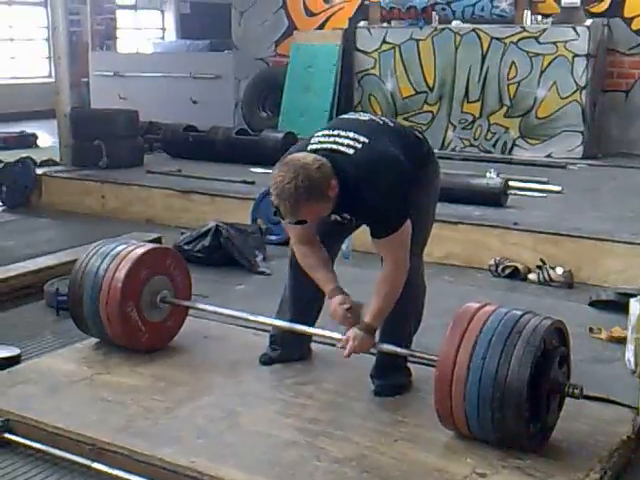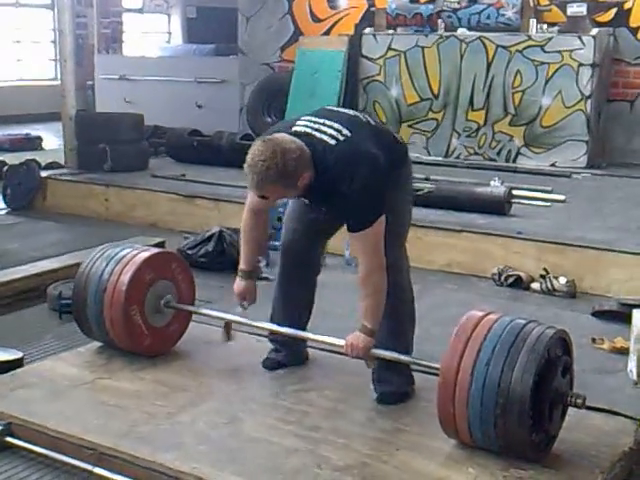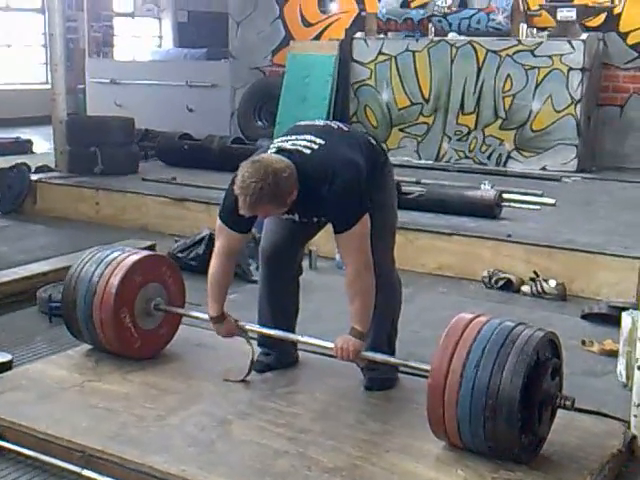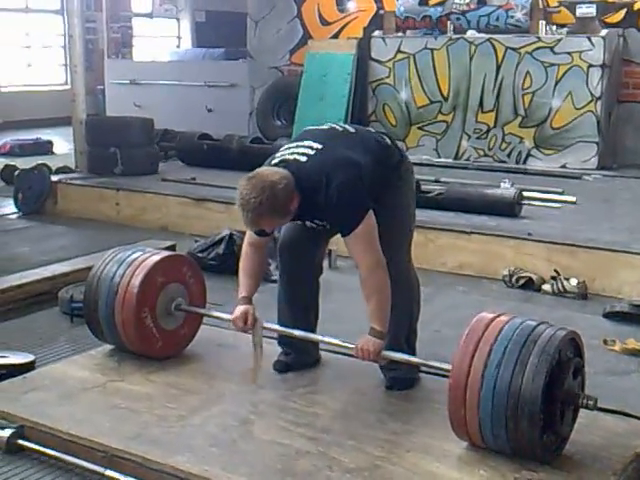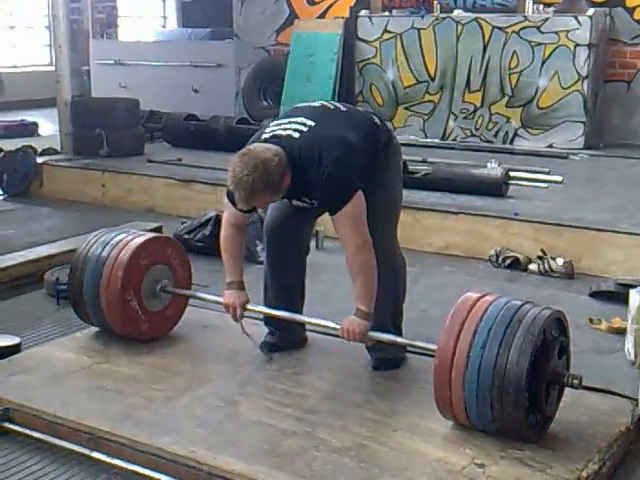
dt=1s
person 1, frame 1
left shoulder: (379, 187)
right shoulder: (290, 186)
left elbow: (395, 264)
right elbow: (304, 244)
left wrist: (368, 327)
right wrist: (334, 293)
left hip: (413, 170)
left knee: (407, 269)
right knee: (303, 257)
left ankle: (392, 365)
right ankle: (289, 342)
person 1, frame 2
left shoulder: (354, 180)
right shoulder: (269, 161)
left elbow: (370, 264)
right elbow: (255, 211)
left wrist: (367, 330)
right wrist: (246, 273)
left hip: (387, 172)
right hip: (322, 172)
left knee: (387, 264)
right knee: (293, 251)
left ankle: (393, 370)
right ankle: (288, 345)
person 1, frame 3
left shoulder: (340, 187)
right shoulder: (246, 186)
left elbow: (358, 266)
right elbow: (224, 252)
left wrist: (357, 333)
right wrist: (216, 315)
left hip: (370, 174)
right hip: (303, 172)
left knee: (378, 264)
right knee: (273, 254)
left ankle: (379, 359)
right ankle: (277, 348)
person 1, frame 4
left shoulder: (338, 192)
right shoulder: (263, 193)
left elbow: (371, 264)
right elbow: (254, 246)
left wrist: (376, 332)
right wrist: (244, 299)
left hip: (388, 174)
left knee: (394, 263)
right knee: (292, 250)
left ankle: (400, 359)
right ankle: (298, 348)
person 1, frame 5
left shoulder: (331, 171)
right shoulder: (249, 170)
left elbow: (358, 245)
right elbow: (232, 224)
left wrist: (362, 314)
right wrist: (234, 284)
left hip: (375, 154)
left knee: (380, 243)
right knee: (278, 231)
left ankle: (386, 339)
right ankle: (284, 329)
